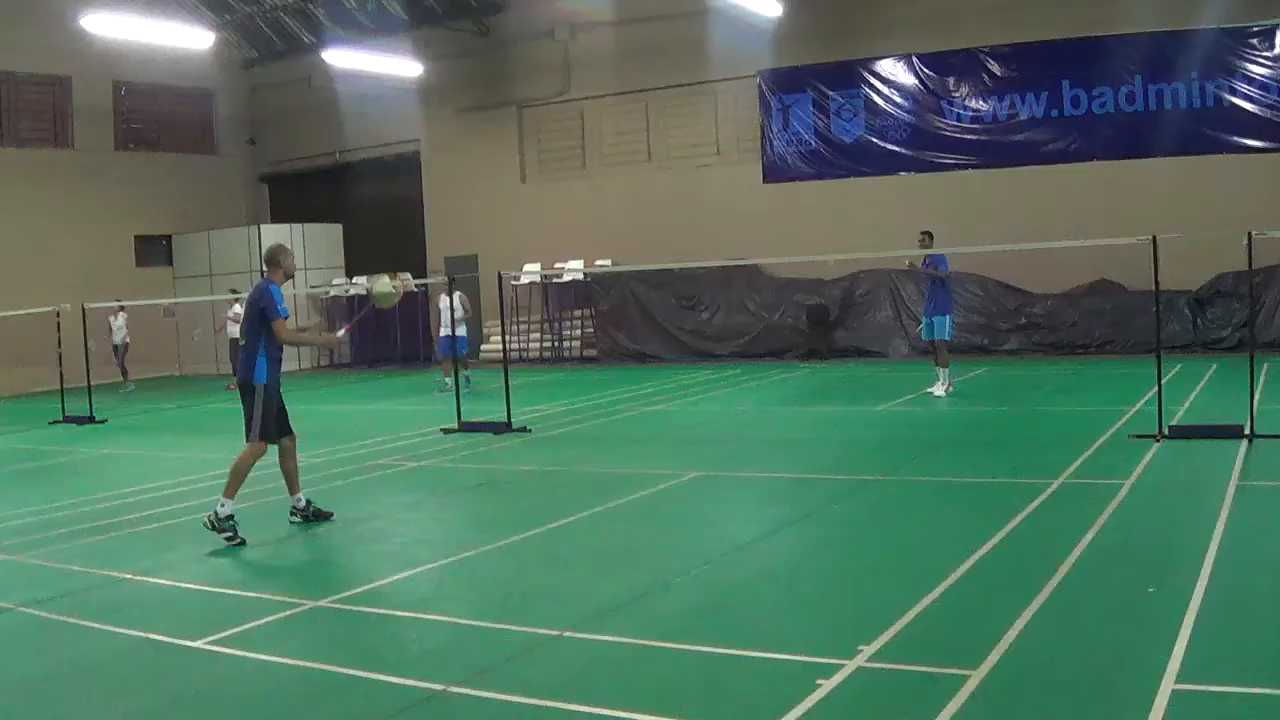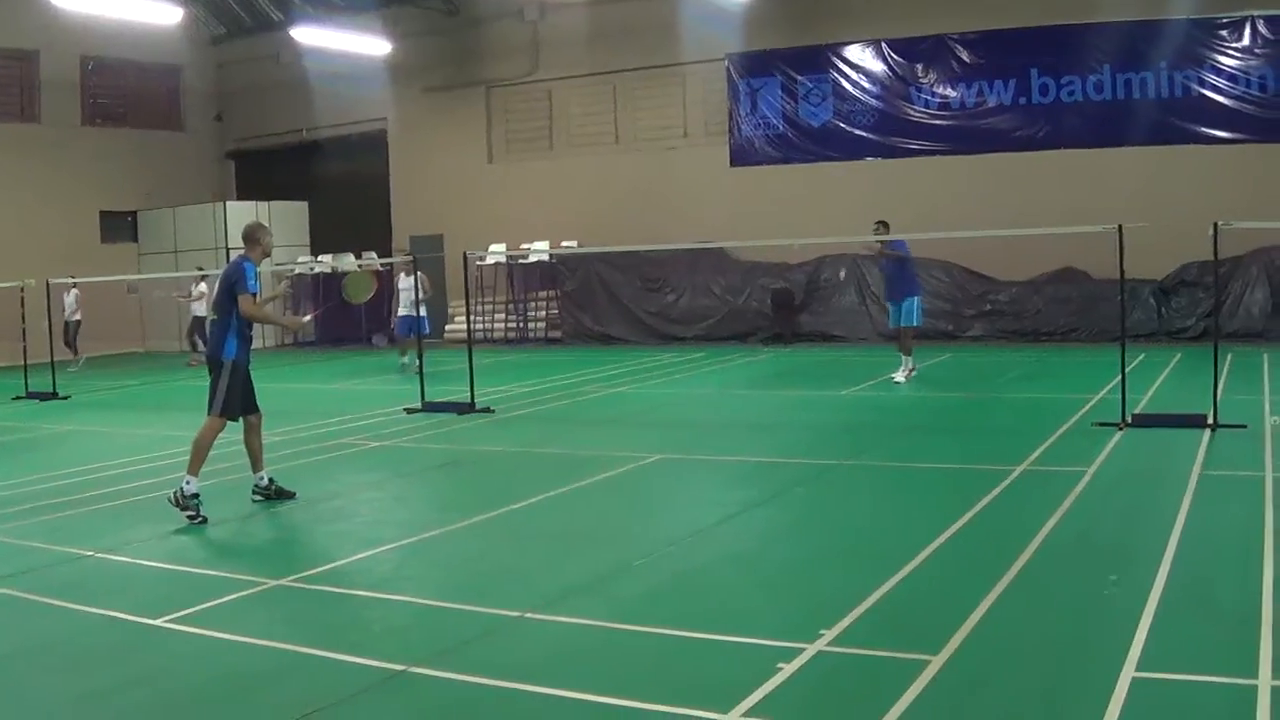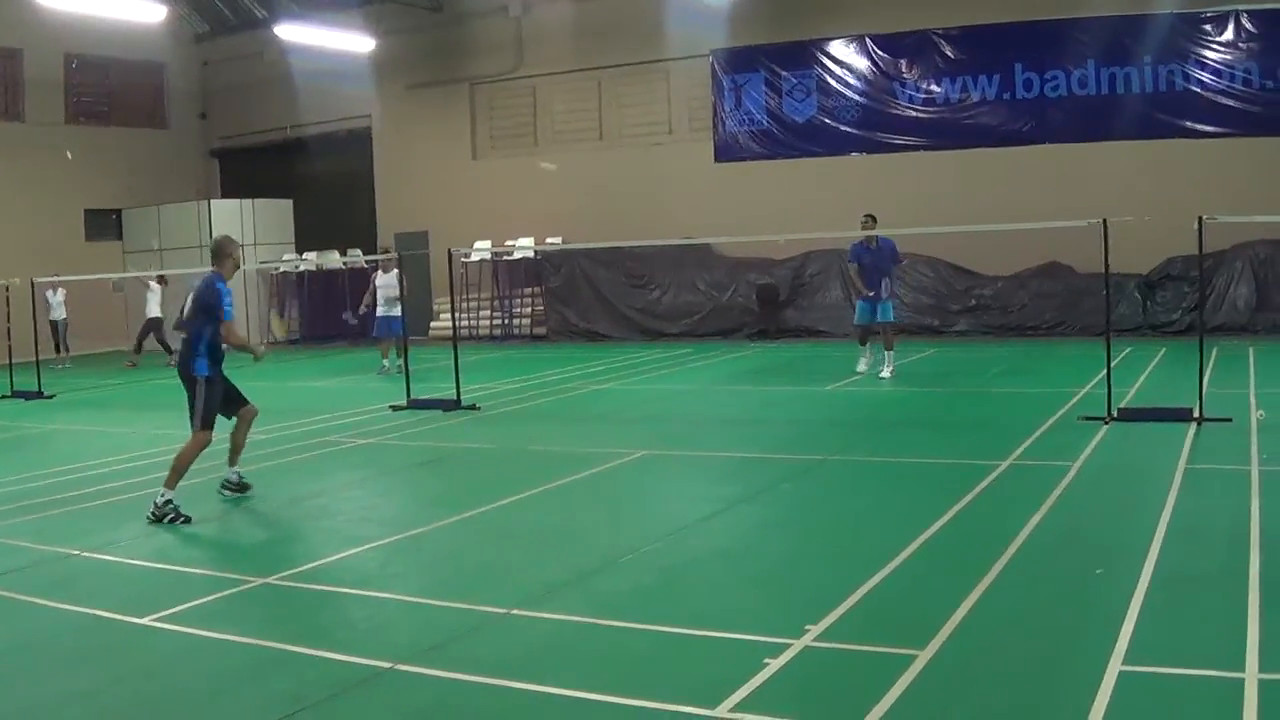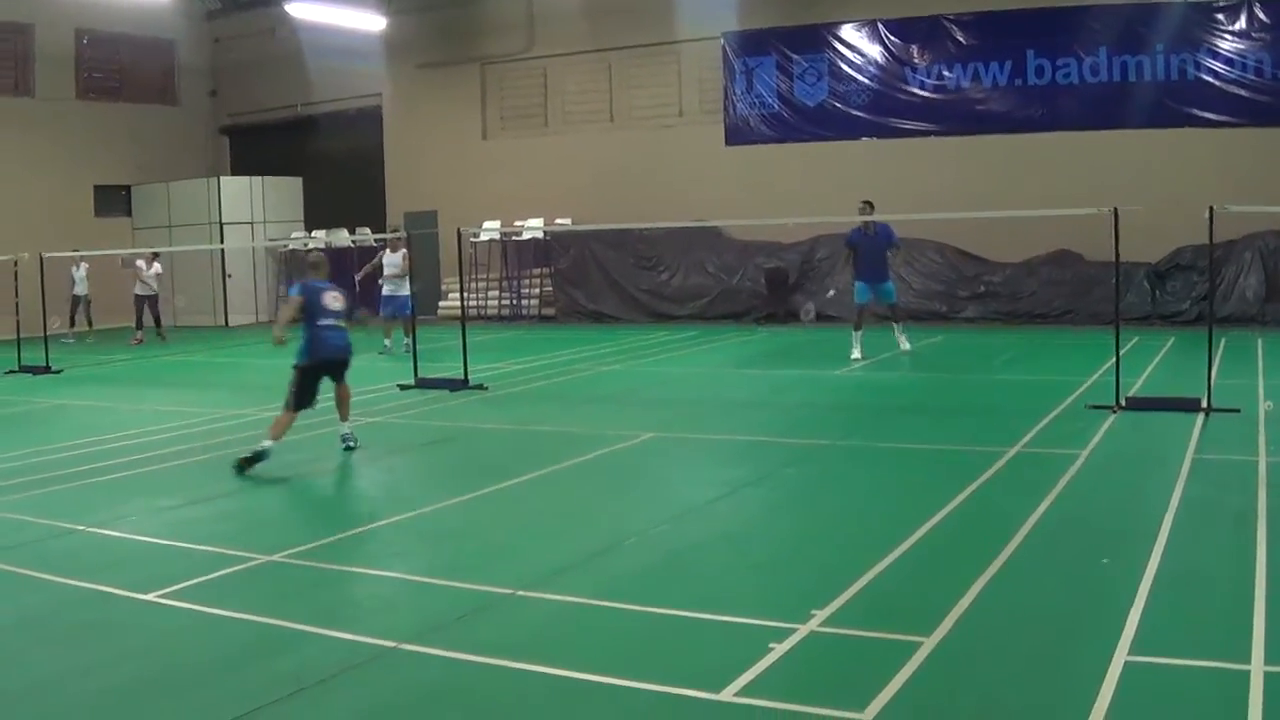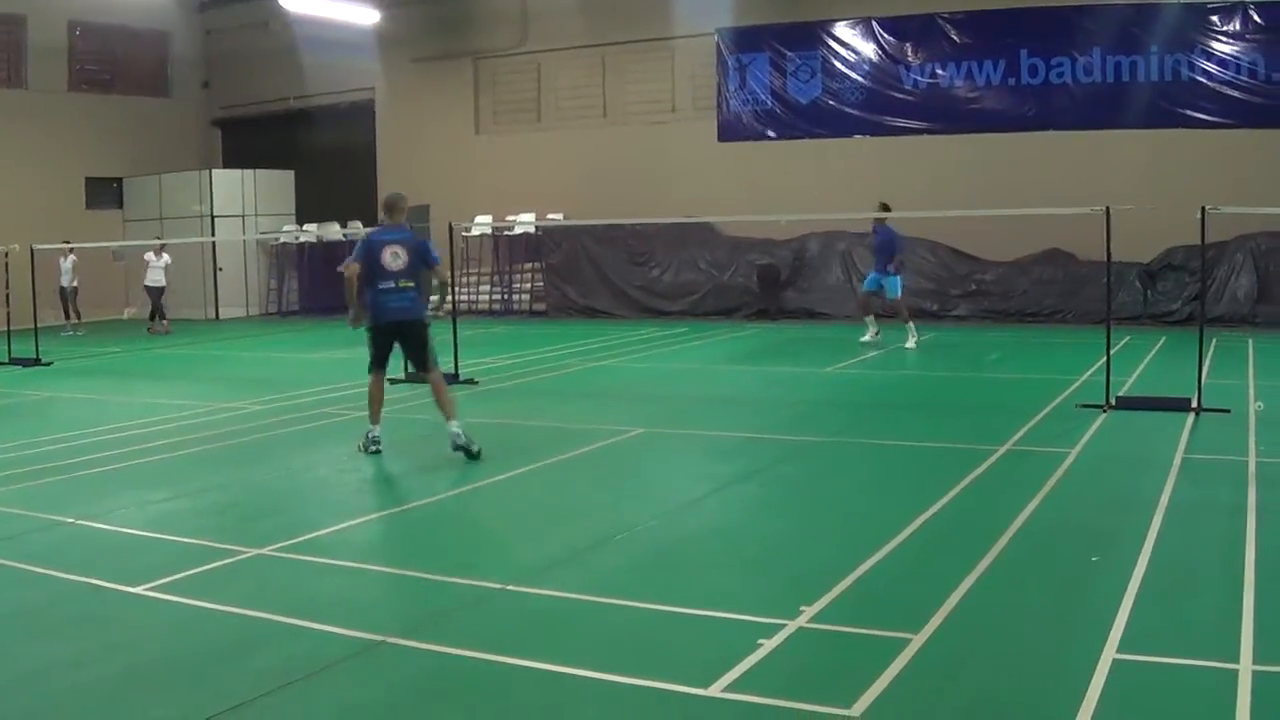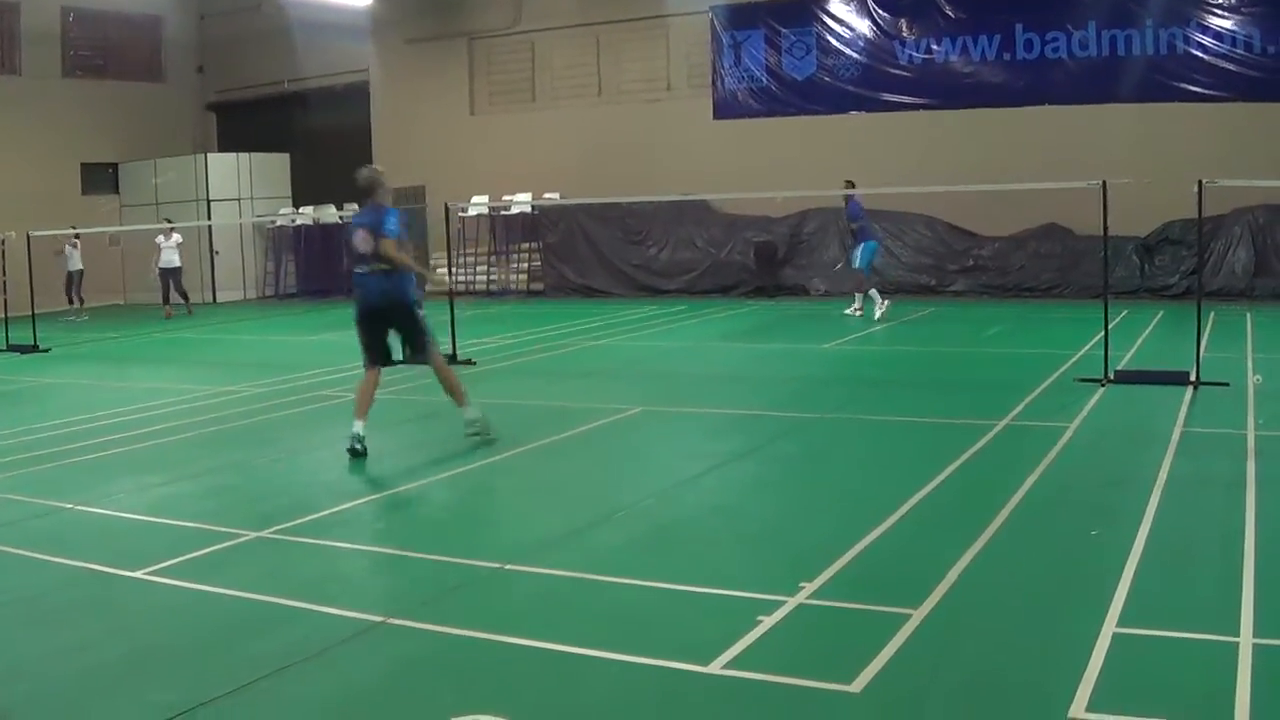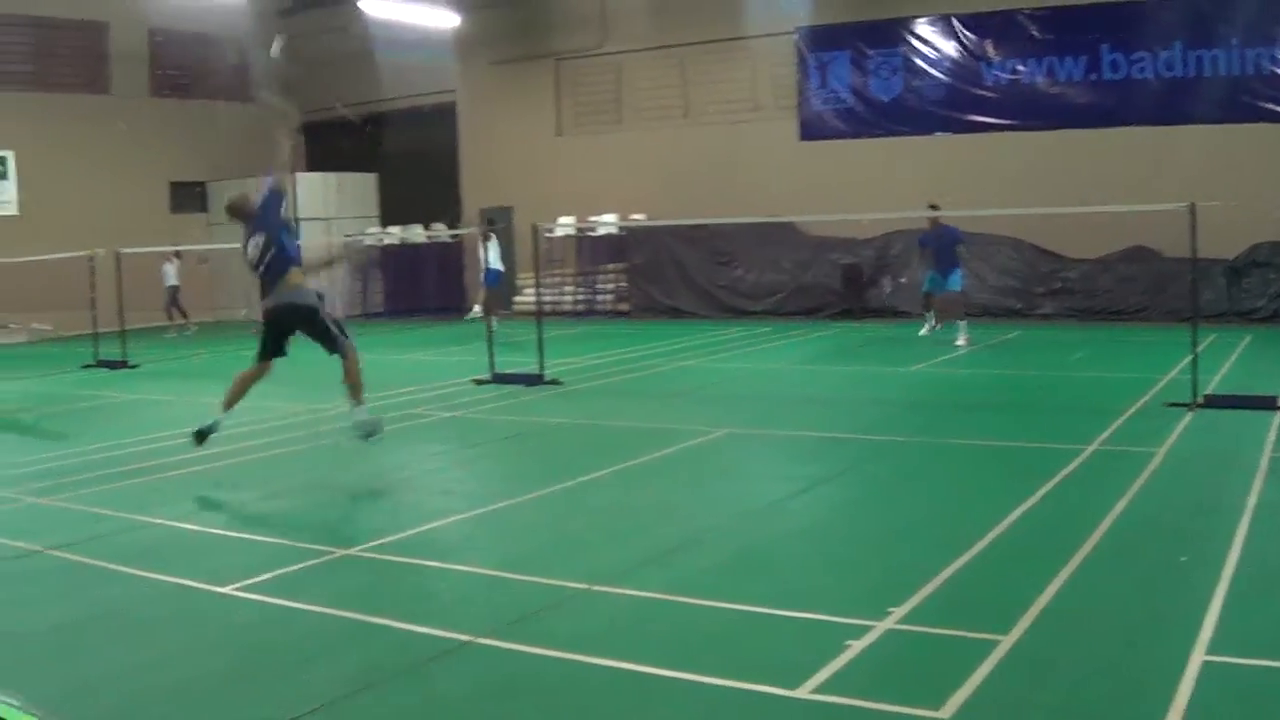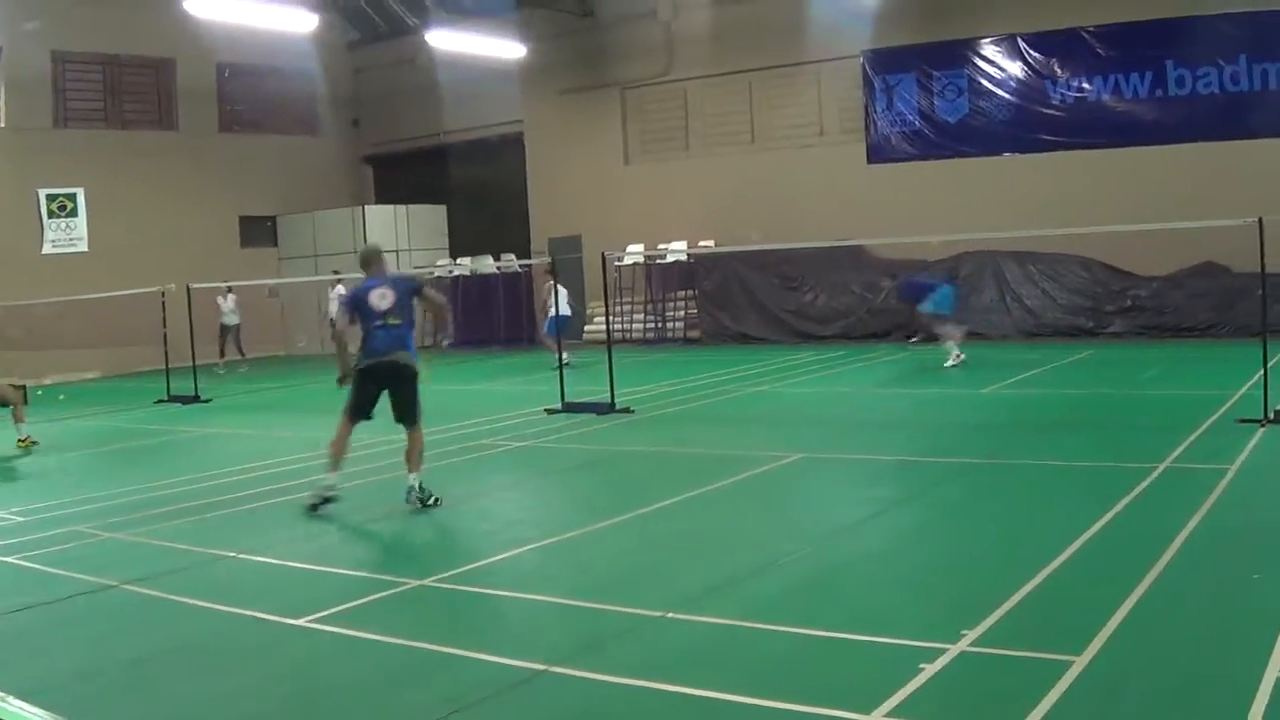
dt=0.7s
person 1, frame 1
left shoulder: (264, 290)
right shoulder: (269, 290)
right elbow: (283, 336)
left wrist: (305, 330)
right wrist: (321, 340)
left hip: (265, 379)
right hip: (258, 379)
left knee: (287, 440)
right knee: (257, 446)
left ankle: (299, 505)
right ankle: (221, 513)
person 1, frame 2
left shoulder: (241, 266)
right shoulder: (245, 267)
right elbow: (247, 310)
left wrist: (272, 296)
right wrist: (286, 321)
left hip: (235, 355)
right hip: (228, 355)
left knee: (253, 418)
right knee: (216, 421)
left ankle: (262, 483)
right ankle: (186, 490)
person 1, frame 3
left shoulder: (207, 284)
right shoulder: (219, 288)
left elbow: (184, 324)
right elbow: (229, 337)
right wrist: (255, 350)
left hip: (206, 368)
right hip: (200, 370)
left knee: (247, 412)
right knee: (201, 437)
left ankle: (231, 477)
right ankle: (162, 502)
person 1, frame 4
left shoulder: (304, 286)
right shoulder: (340, 293)
left elbow: (294, 303)
right elbow: (348, 321)
left wrist: (278, 328)
left hip: (315, 353)
right hip: (342, 351)
left knee: (291, 410)
right knee: (340, 383)
left ankle: (264, 447)
right ankle: (347, 433)
person 1, frame 5
left shoulder: (370, 240)
right shoulder: (418, 240)
left elbow: (350, 275)
right elbow: (442, 278)
left wrist: (355, 308)
left hip: (380, 317)
right hip: (413, 316)
left knee: (377, 374)
right knee: (433, 374)
left ankle: (373, 436)
right ankle: (456, 434)
person 1, frame 6
left shoulder: (358, 219)
right shoulder: (386, 214)
right elbow: (389, 250)
right wrist: (418, 270)
left hip: (366, 305)
right hip: (395, 299)
left knee: (372, 370)
right knee: (433, 358)
left ankle: (357, 433)
right ankle: (471, 418)
person 1, frame 7
left shoulder: (250, 241)
right shoulder: (268, 221)
right elbow: (283, 176)
left wrist: (321, 262)
right wrist: (287, 145)
left hip: (274, 308)
right hip: (301, 300)
left knee: (260, 368)
right knee: (347, 352)
left ankle: (218, 420)
right ankle: (360, 414)
person 1, frame 8
left shoulder: (357, 293)
right shoulder: (406, 282)
left elbow: (339, 331)
right elbow: (440, 303)
left wrist: (345, 367)
right wrist: (441, 328)
left hip: (369, 364)
right hip: (403, 362)
left knee: (347, 422)
right knee: (413, 427)
left ankle: (329, 483)
right ankle: (415, 487)
